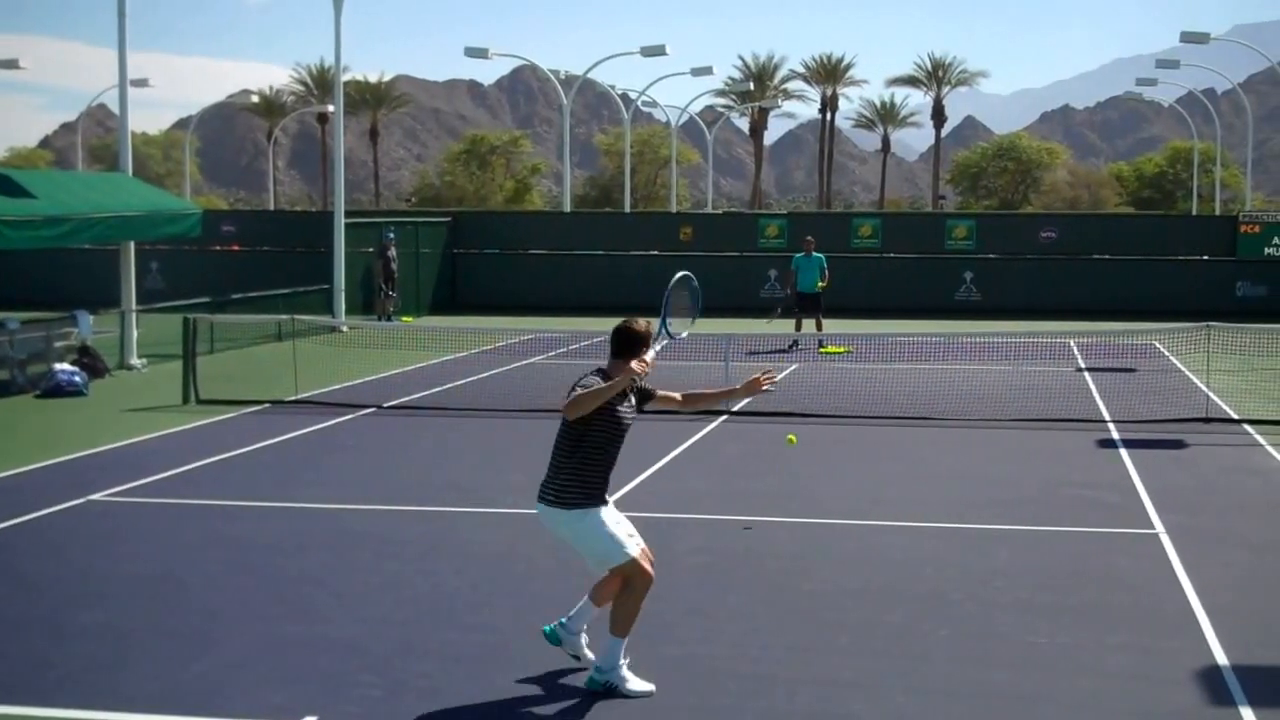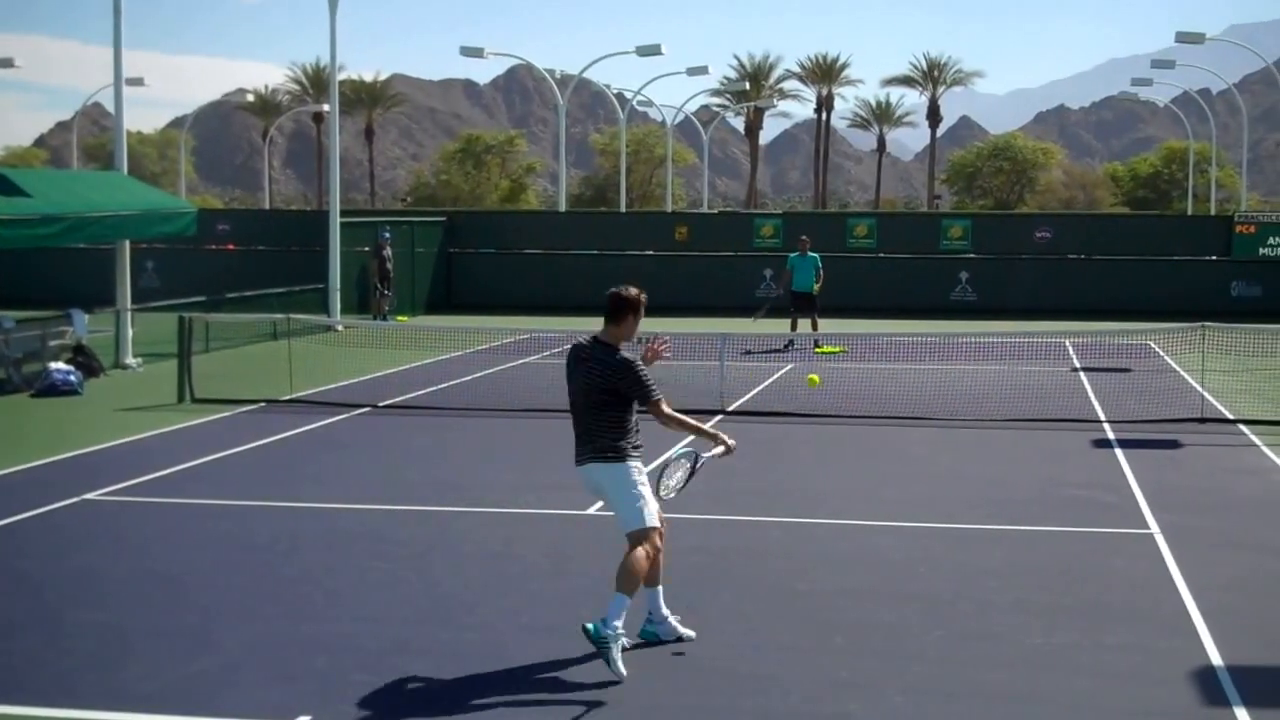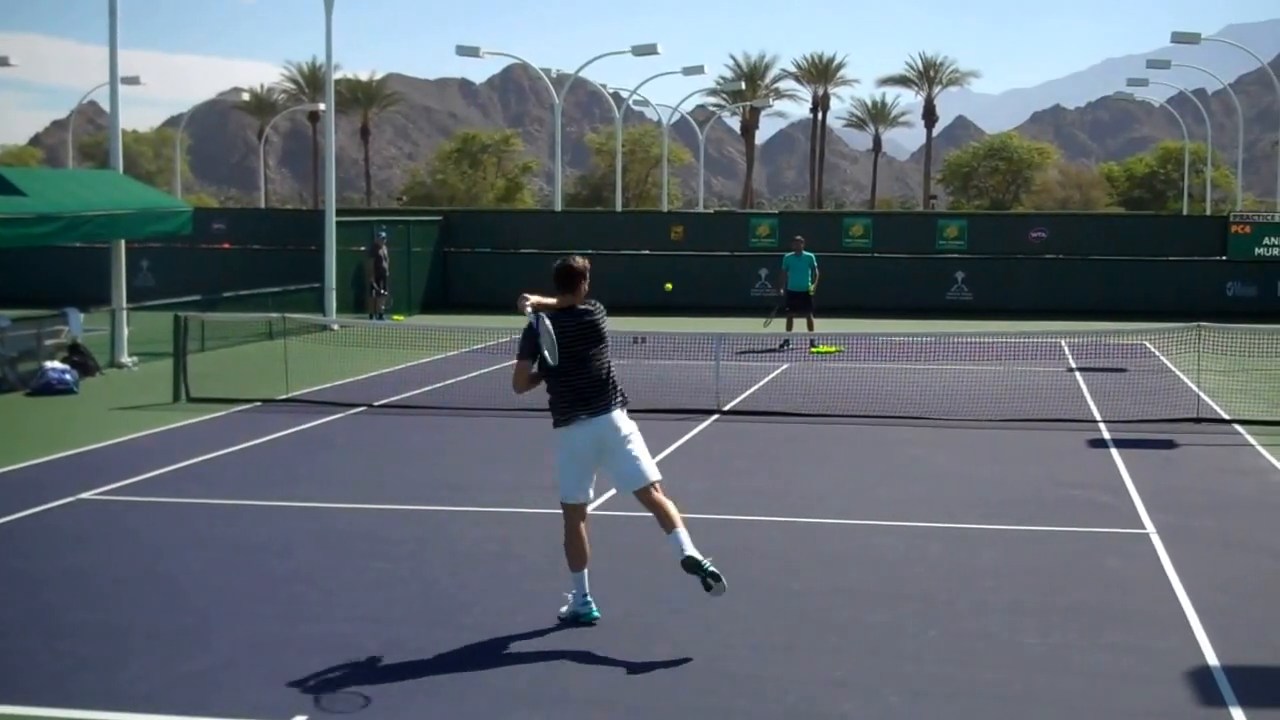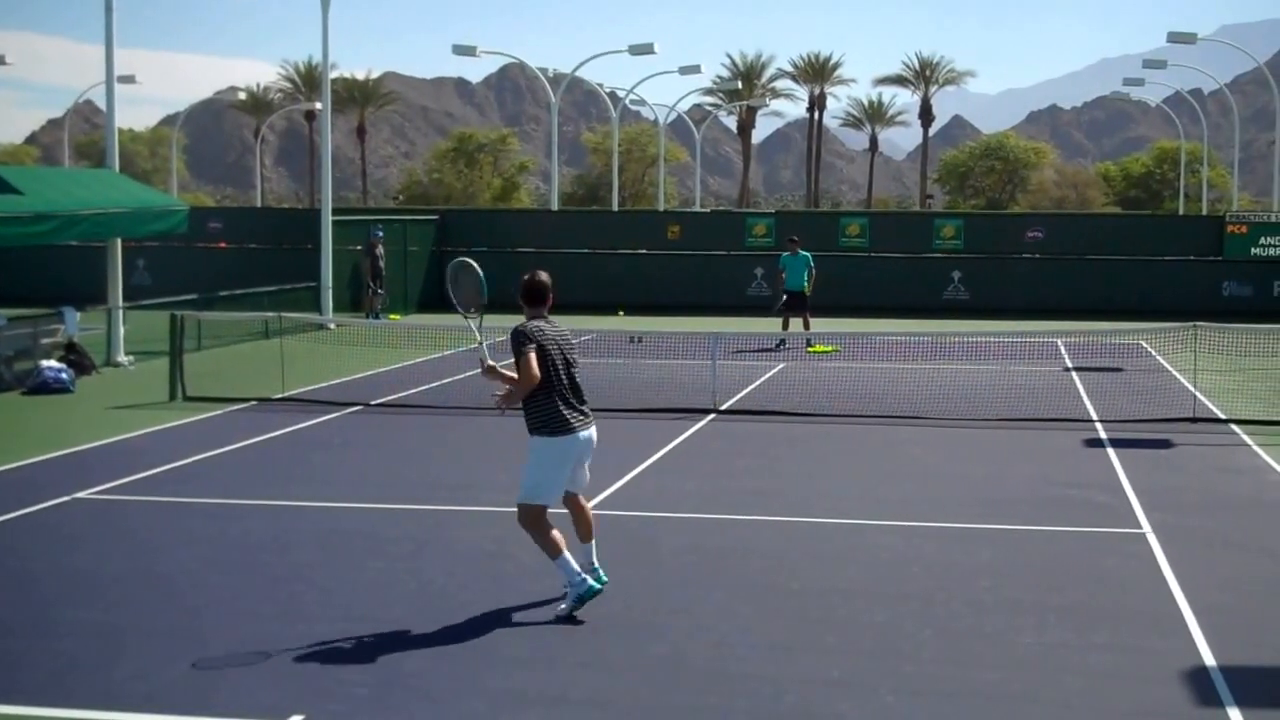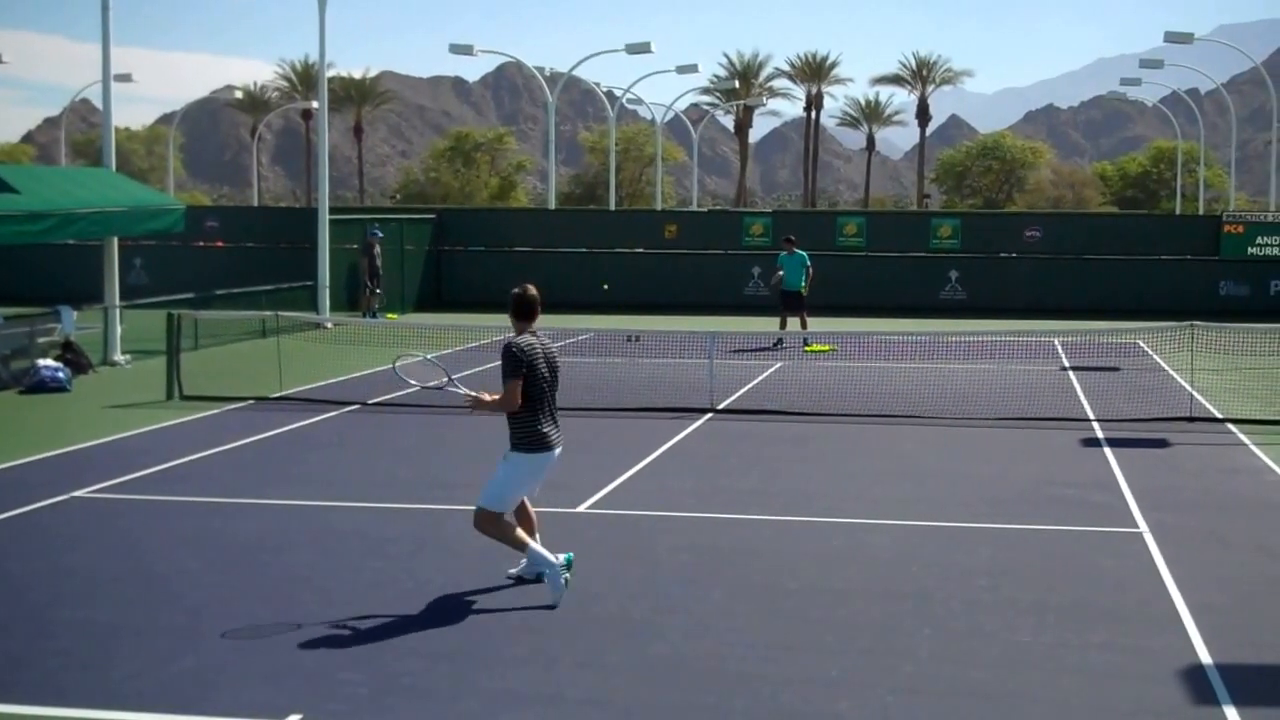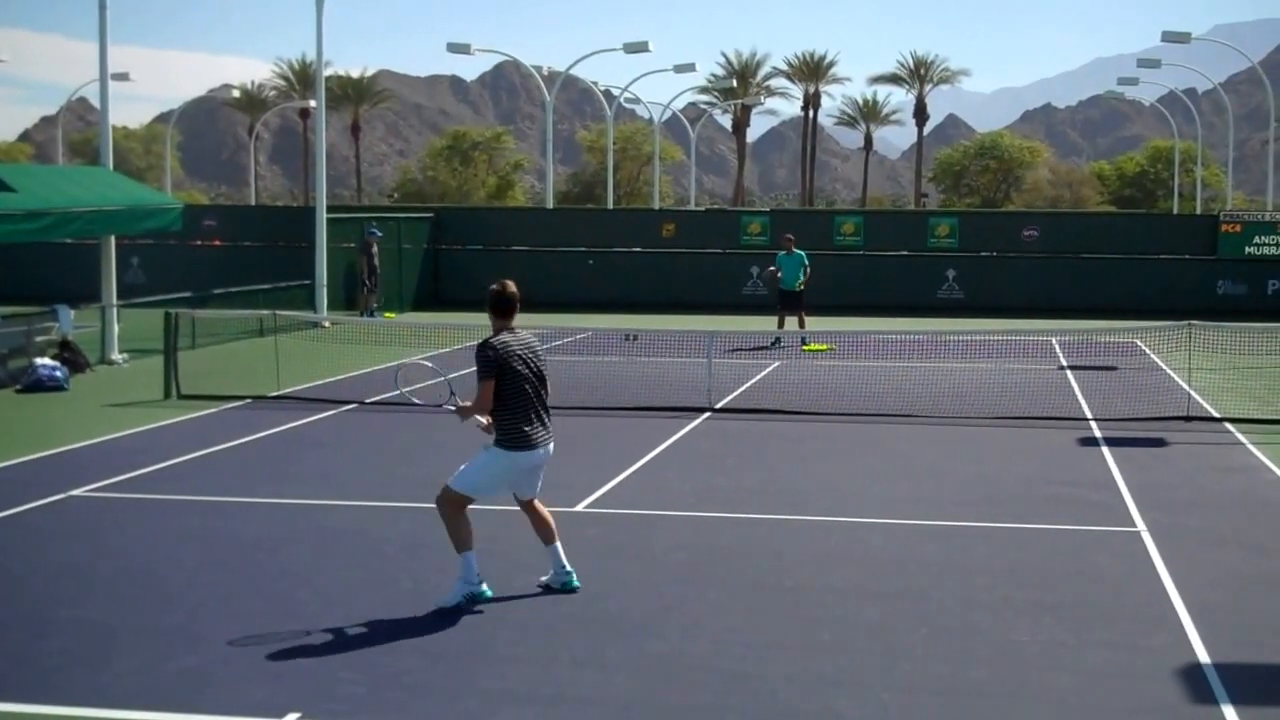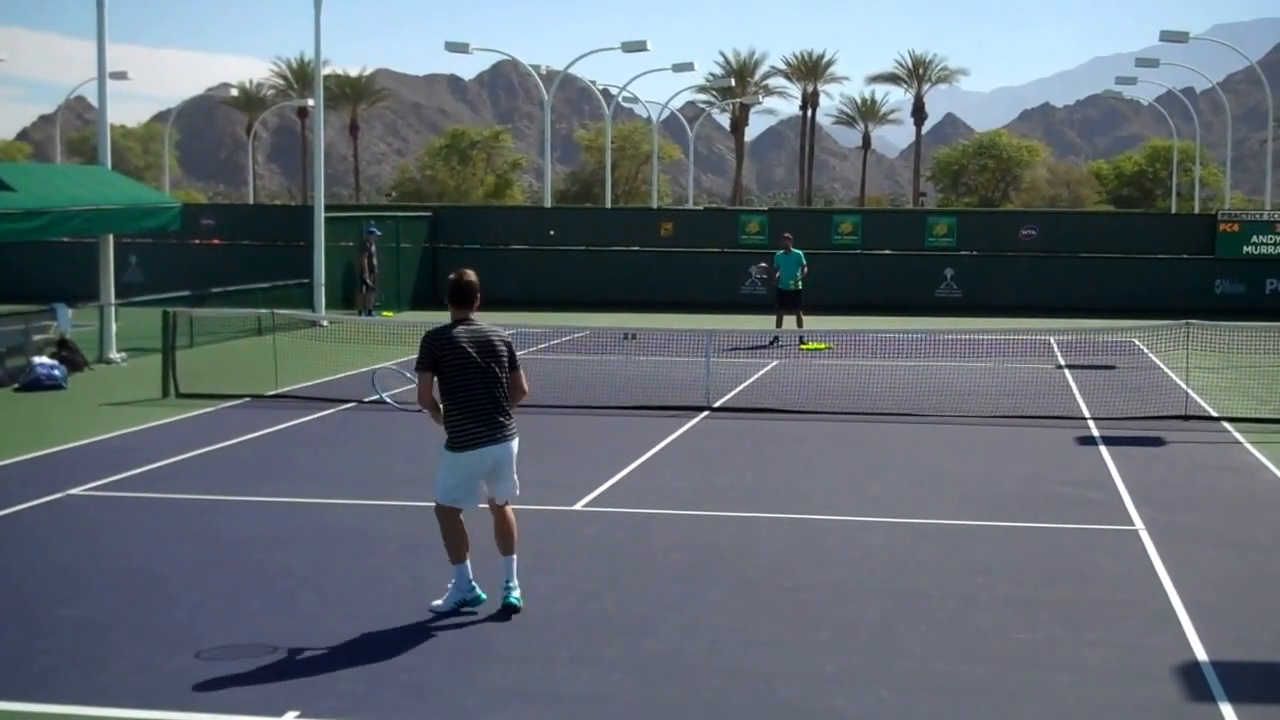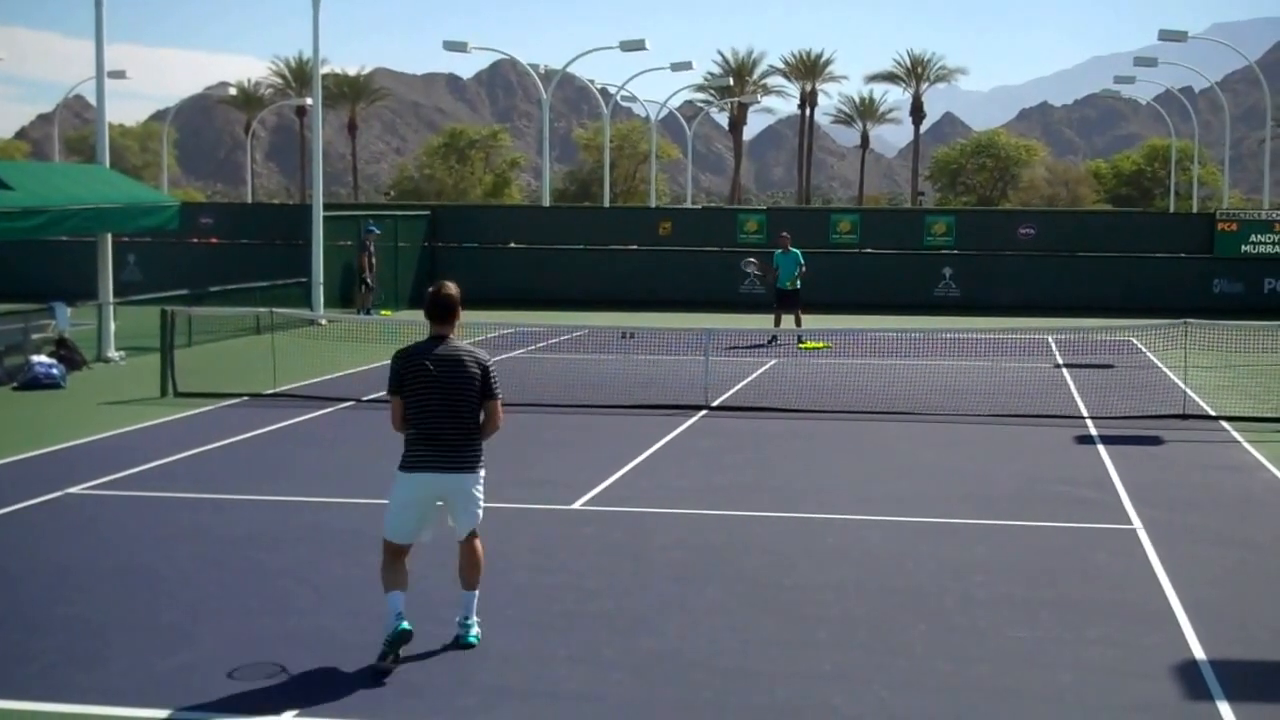
dt=0.3s
person 1, frame 1
left shoulder: (630, 390)
right shoulder: (591, 385)
left elbow: (681, 400)
right elbow: (570, 409)
left wrist: (741, 391)
right wrist: (617, 383)
left hip: (591, 503)
right hip: (568, 508)
left knee: (637, 563)
right knee: (639, 575)
left ankle: (570, 628)
right ankle: (610, 670)
person 1, frame 2
left shoulder: (578, 351)
right shoulder: (627, 365)
right elbow: (664, 415)
left wrist: (642, 360)
right wrist: (712, 435)
left hip: (592, 463)
right hip: (615, 465)
left knee: (654, 530)
right knee: (646, 544)
left ankle: (658, 620)
right ankle: (609, 628)
person 1, frame 3
left shoulder: (536, 328)
right shoulder: (594, 313)
left elbow: (520, 384)
right wrist: (540, 302)
left hip: (572, 430)
right hip: (612, 419)
left knee: (573, 515)
right knee: (652, 496)
left ankle: (582, 600)
right ankle: (690, 554)
person 1, frame 4
left shoulder: (523, 331)
right shoulder: (563, 333)
left elbow: (533, 377)
left wrist: (513, 397)
right wrist: (498, 373)
left hip: (552, 436)
right hip: (584, 430)
left knee: (530, 516)
right knee: (573, 496)
left ankle: (579, 583)
right ankle: (591, 569)
person 1, frame 5
left shoulder: (515, 348)
right shoulder: (549, 346)
left elbow: (513, 401)
left wrist: (487, 403)
right wrist: (497, 403)
left hip: (529, 449)
right hip: (551, 443)
left knee: (486, 520)
right knee: (515, 495)
left ankle: (553, 562)
right ankle: (536, 562)
person 1, frame 6
left shoulder: (489, 347)
right shoulder: (531, 342)
left elbow: (485, 403)
left wrist: (468, 410)
left hip: (512, 447)
right hip: (542, 442)
left knee: (449, 501)
right knee: (528, 501)
left ankle: (471, 583)
right ankle: (562, 572)
person 1, frame 7
left shoulder: (435, 340)
right shoulder: (500, 337)
left elbow: (425, 398)
right elbow: (520, 391)
left wrist: (440, 416)
left hip: (464, 446)
right hip: (505, 440)
left knee: (447, 512)
right knee: (501, 508)
left ankle: (464, 588)
right ankle: (511, 587)
person 1, frame 8
left shoulder: (405, 358)
right shoulder: (479, 359)
left elbow: (398, 421)
right elbow: (494, 422)
left hip: (416, 470)
right hip: (466, 470)
left knee: (394, 553)
right knee: (469, 540)
left ankle: (397, 620)
right ankle: (468, 621)
